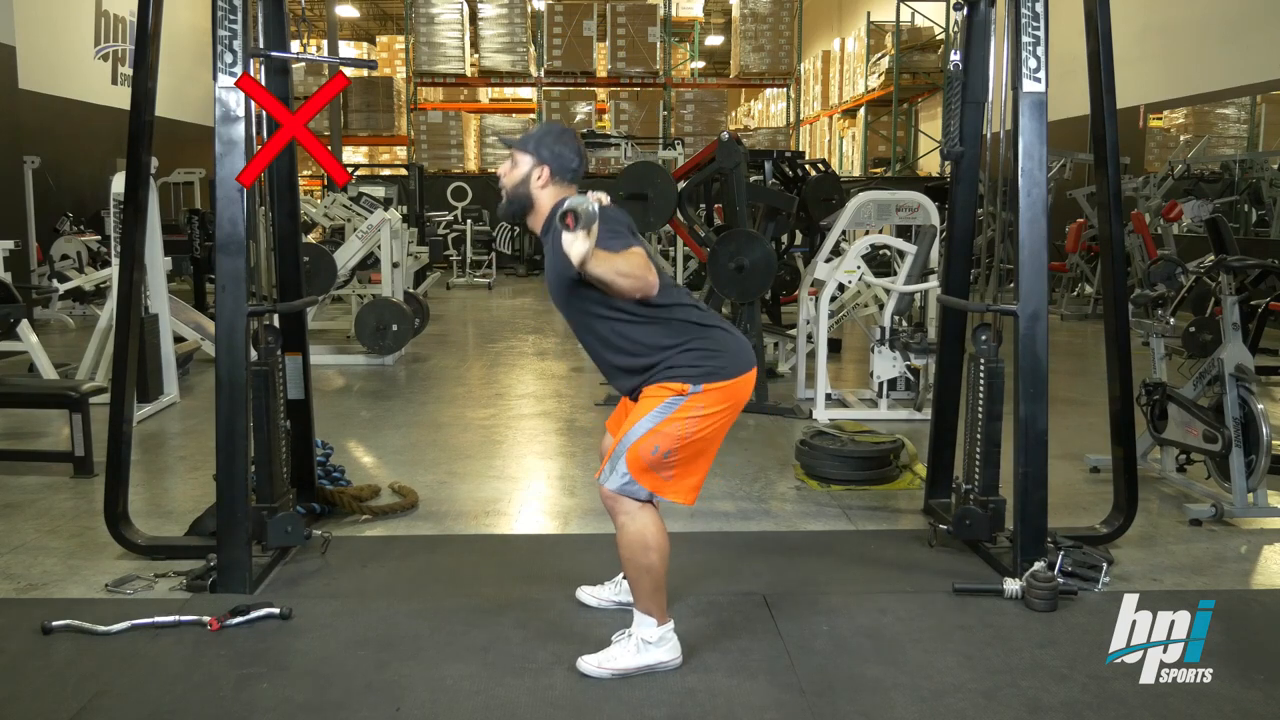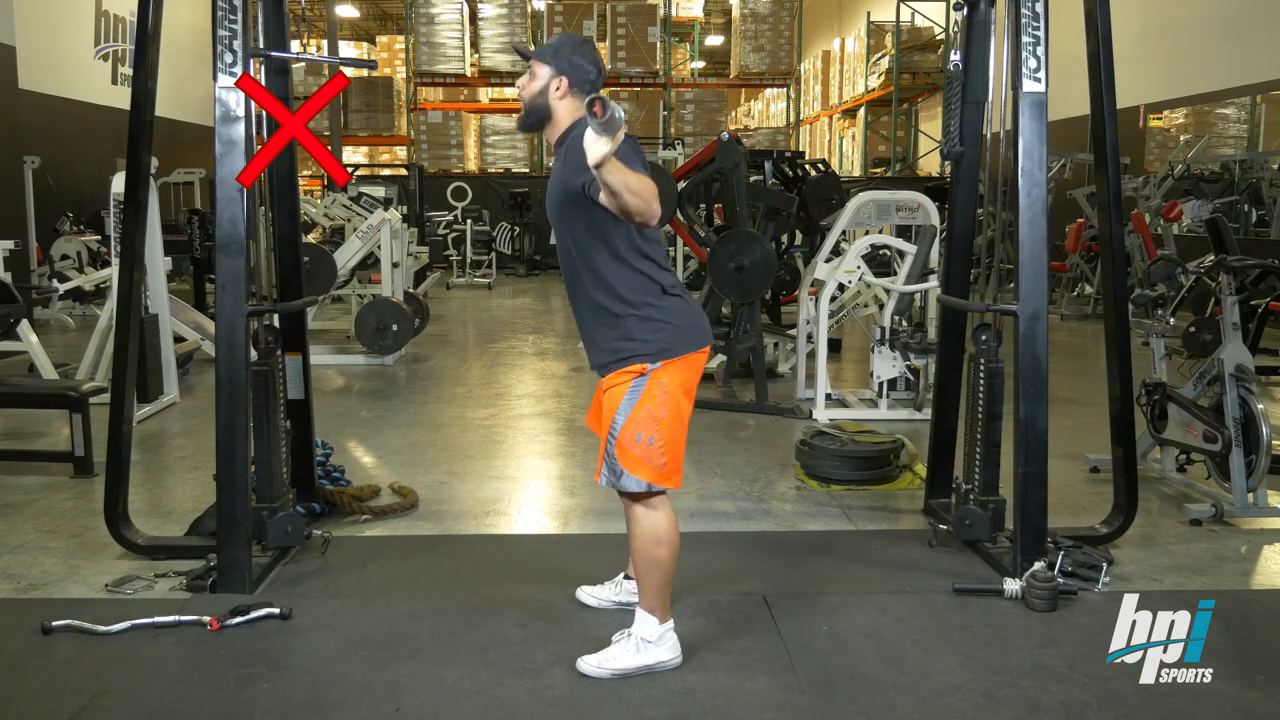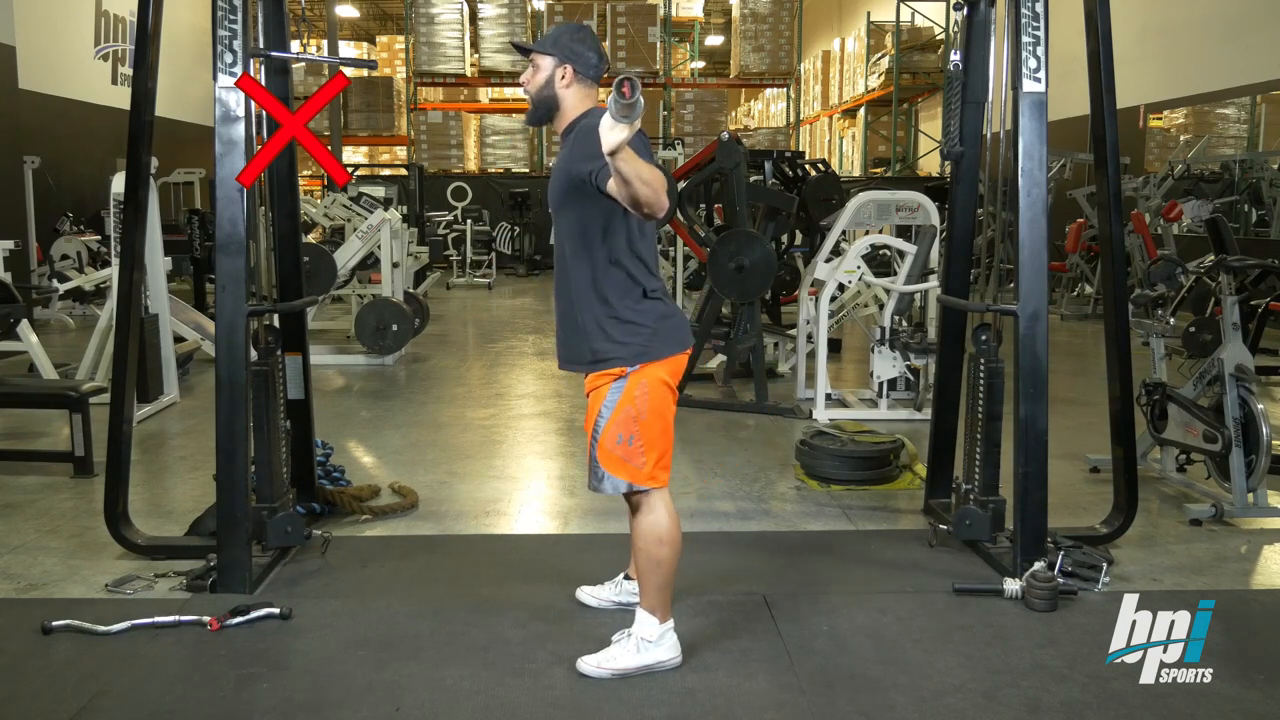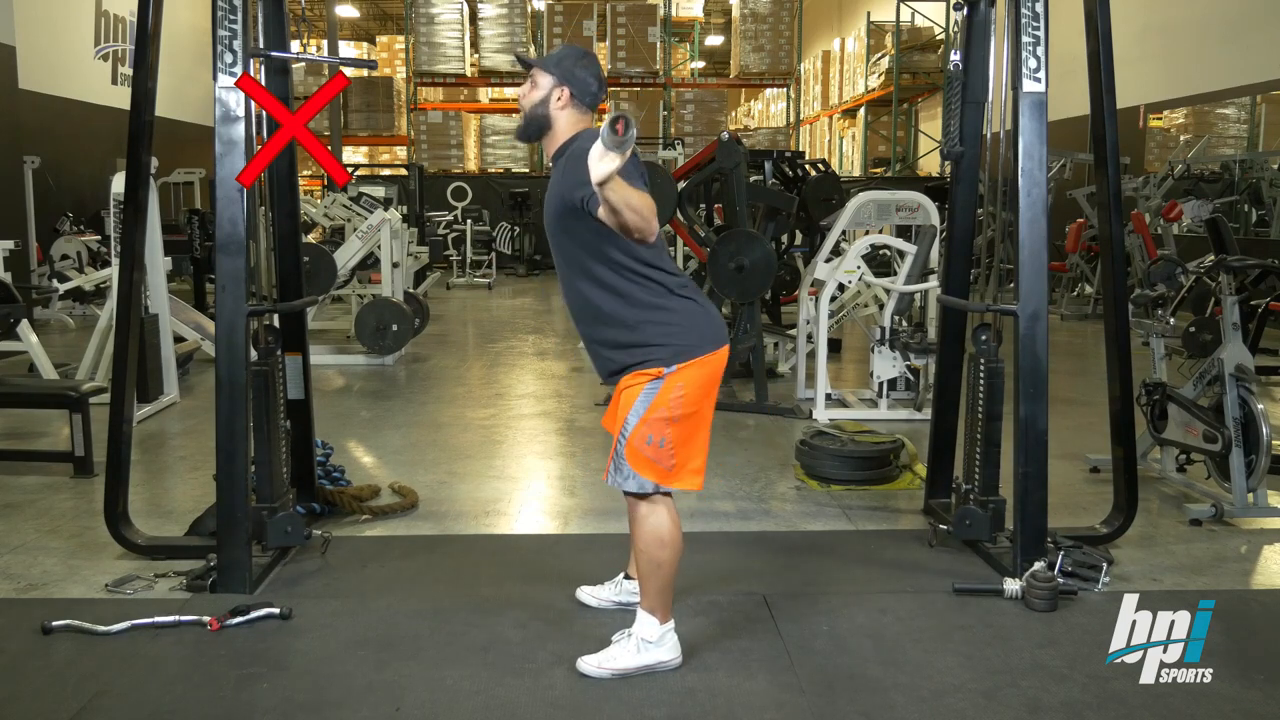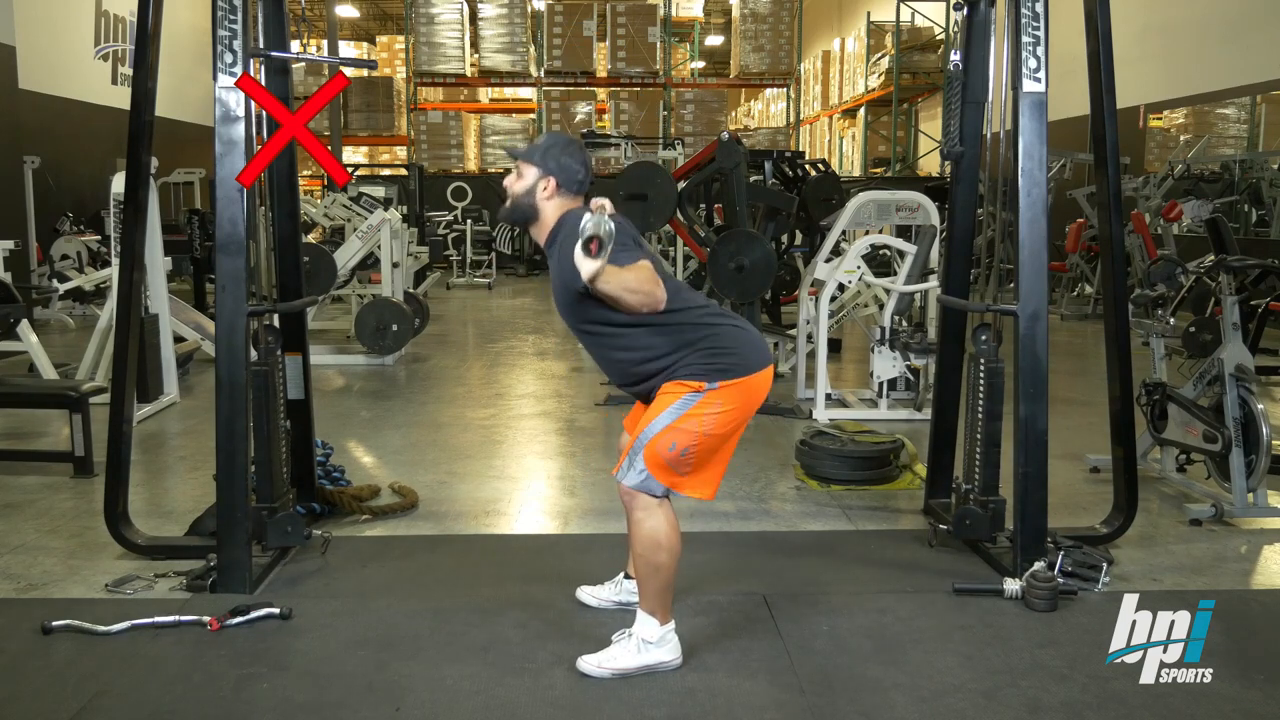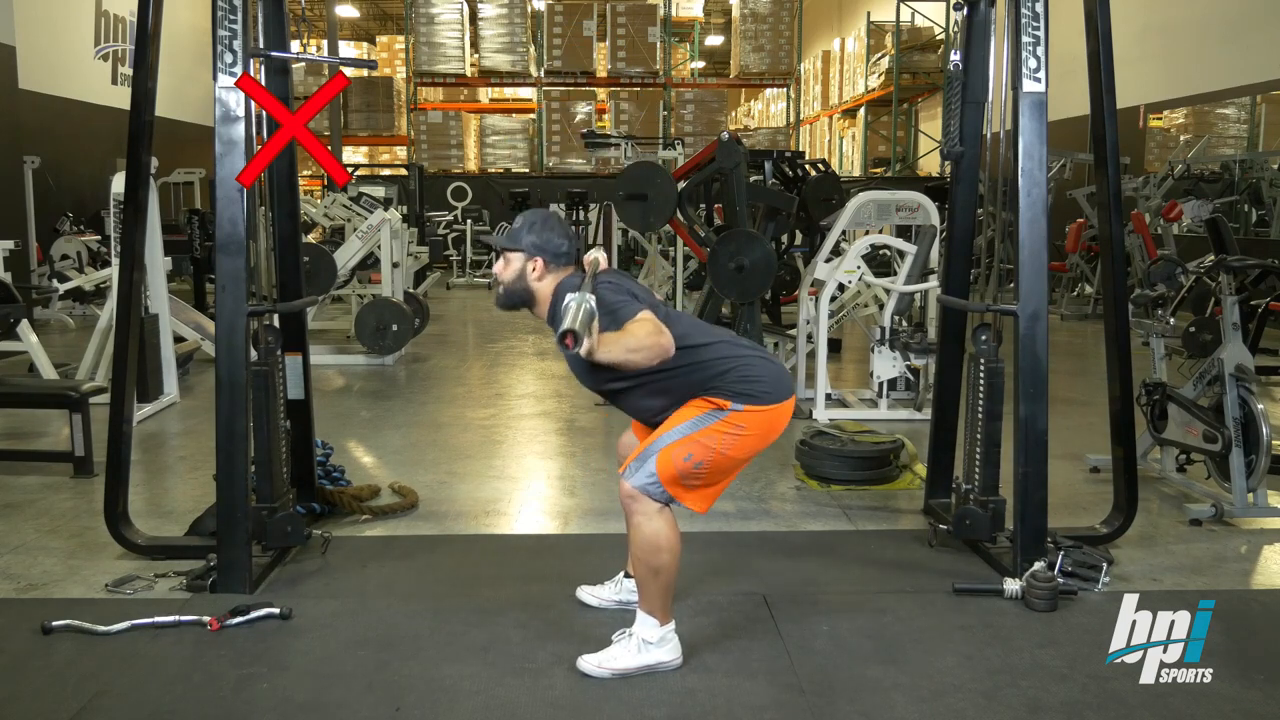
dt=0.4s
person 1, frame 1
left shoulder: (572, 220)
right shoulder: (562, 227)
left elbow: (643, 280)
left wrist: (586, 259)
left hip: (706, 371)
right hip: (685, 365)
left knee: (622, 487)
right knee: (616, 455)
left ankle: (654, 637)
right ankle: (636, 581)
person 1, frame 2
left shoulder: (592, 140)
right shoulder: (575, 149)
left elbow: (646, 207)
left wrist: (604, 162)
left hip: (654, 344)
right hip: (635, 341)
left knee: (640, 484)
right knee: (629, 477)
left ankle: (655, 636)
right ankle: (637, 580)
person 1, frame 3
left shoulder: (597, 135)
right shoulder: (584, 139)
left elbow: (654, 200)
left wrist: (622, 151)
left hip: (632, 345)
right hip: (620, 340)
left knee: (643, 484)
right knee: (632, 478)
left ankle: (654, 636)
right ankle: (638, 580)
person 1, frame 4
left shoulder: (591, 156)
right shoulder: (576, 159)
left elbow: (644, 225)
left wrist: (609, 182)
left hip: (672, 347)
right hip: (650, 344)
left knee: (645, 481)
right knee: (636, 472)
left ankle: (655, 637)
right ankle: (637, 579)
person 1, frame 5
left shoulder: (582, 232)
right shoulder: (573, 233)
left elbow: (651, 293)
left wrist: (598, 274)
left hip: (721, 368)
right hip: (700, 364)
left knee: (640, 482)
right knee: (635, 456)
left ankle: (655, 638)
right ankle: (636, 581)
person 1, frame 6
right shoulder: (582, 292)
left elbow: (656, 342)
left wrist: (597, 347)
left hip: (748, 397)
right hip: (730, 387)
left knee: (640, 487)
right knee: (631, 452)
left ankle: (655, 639)
right ankle: (637, 580)
